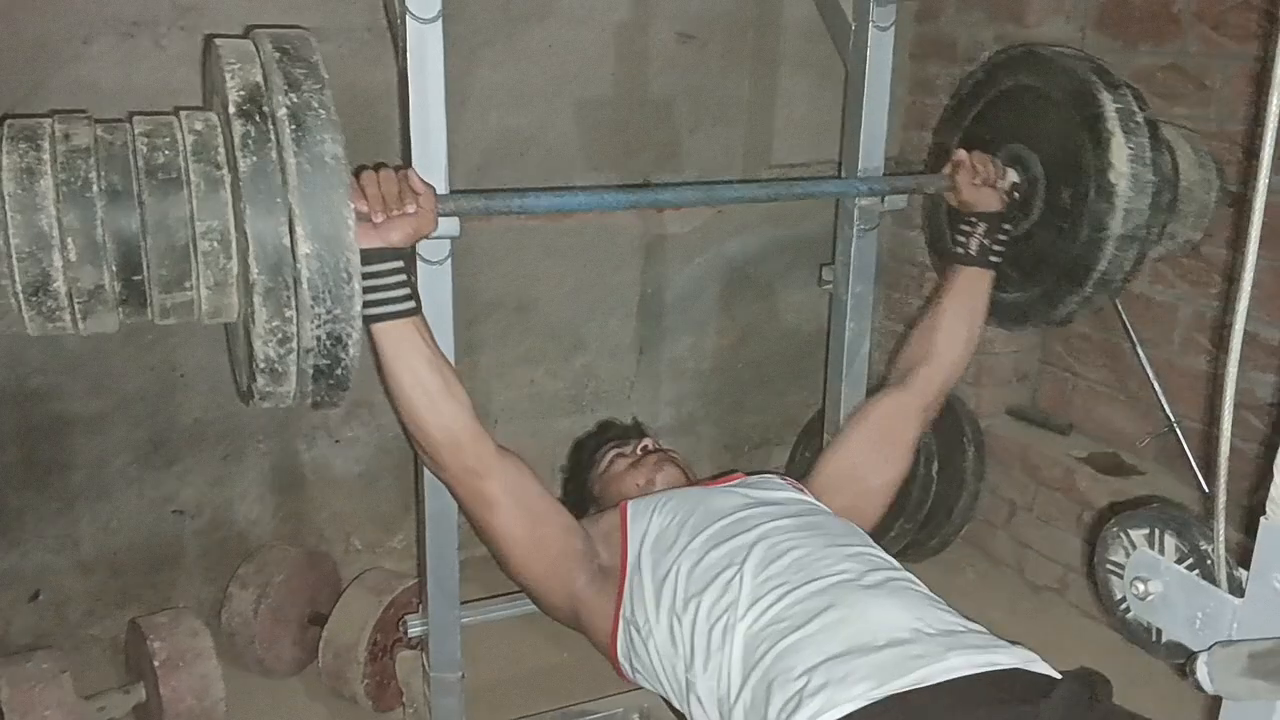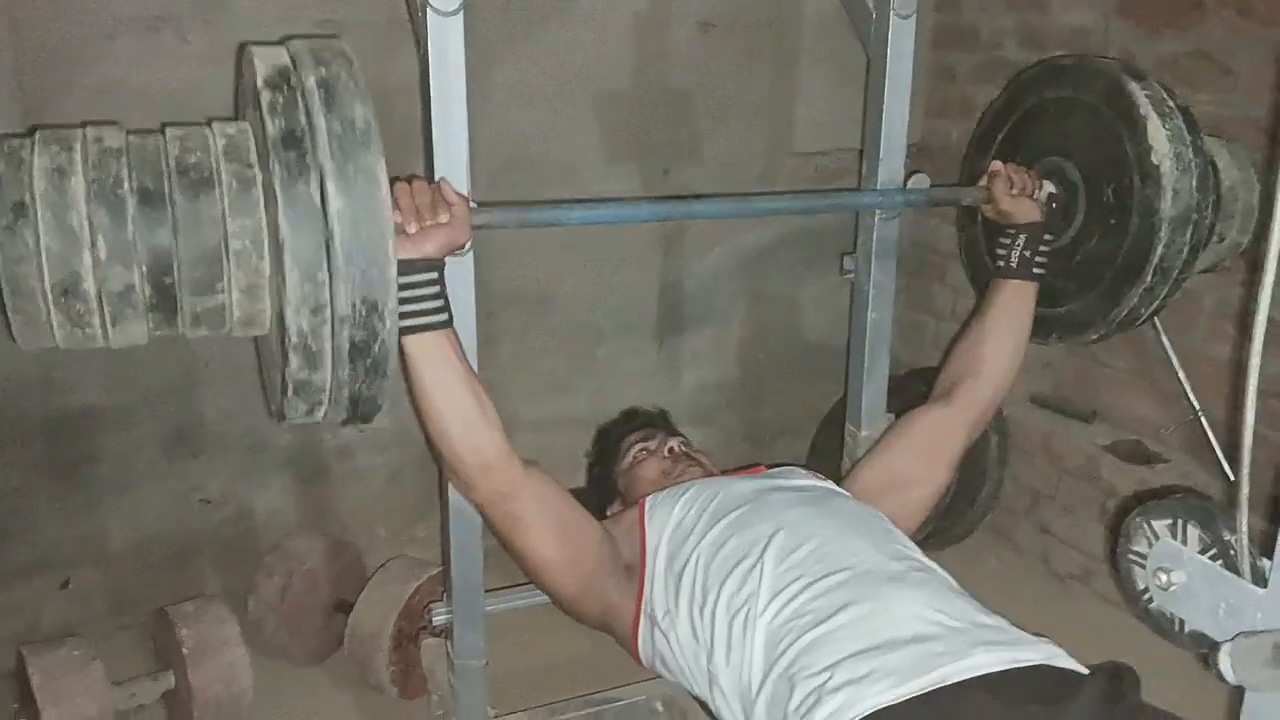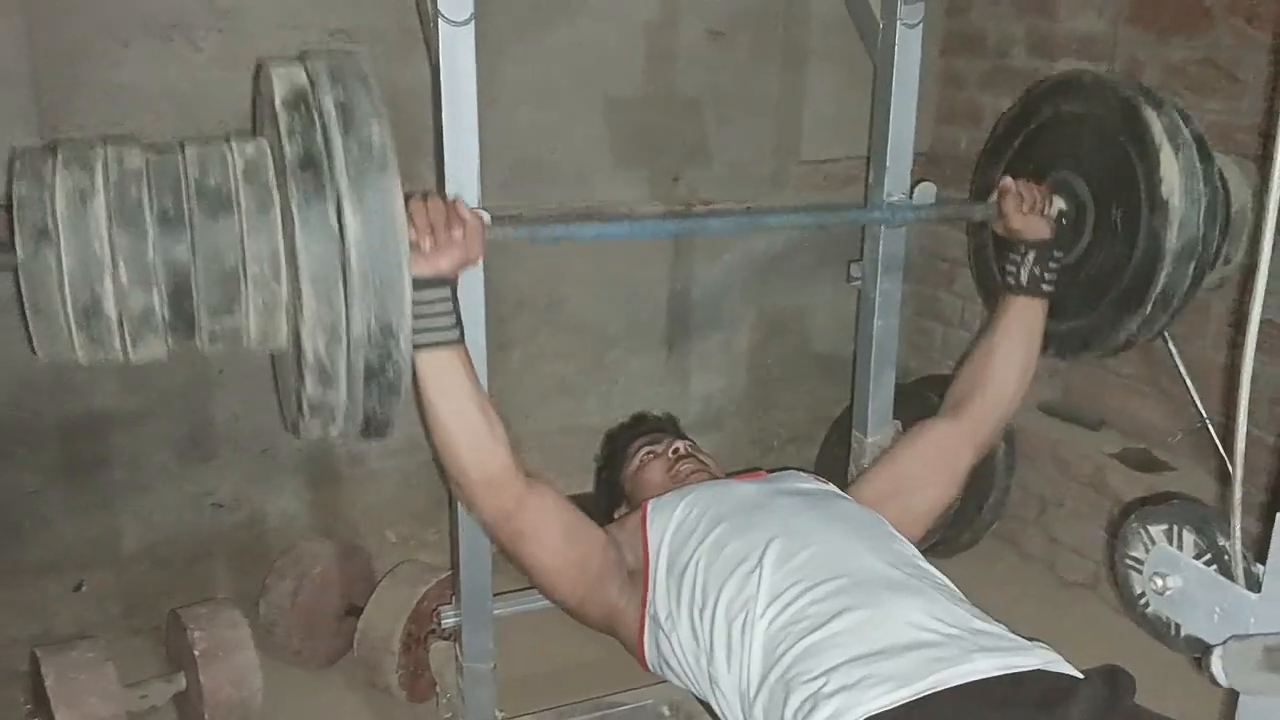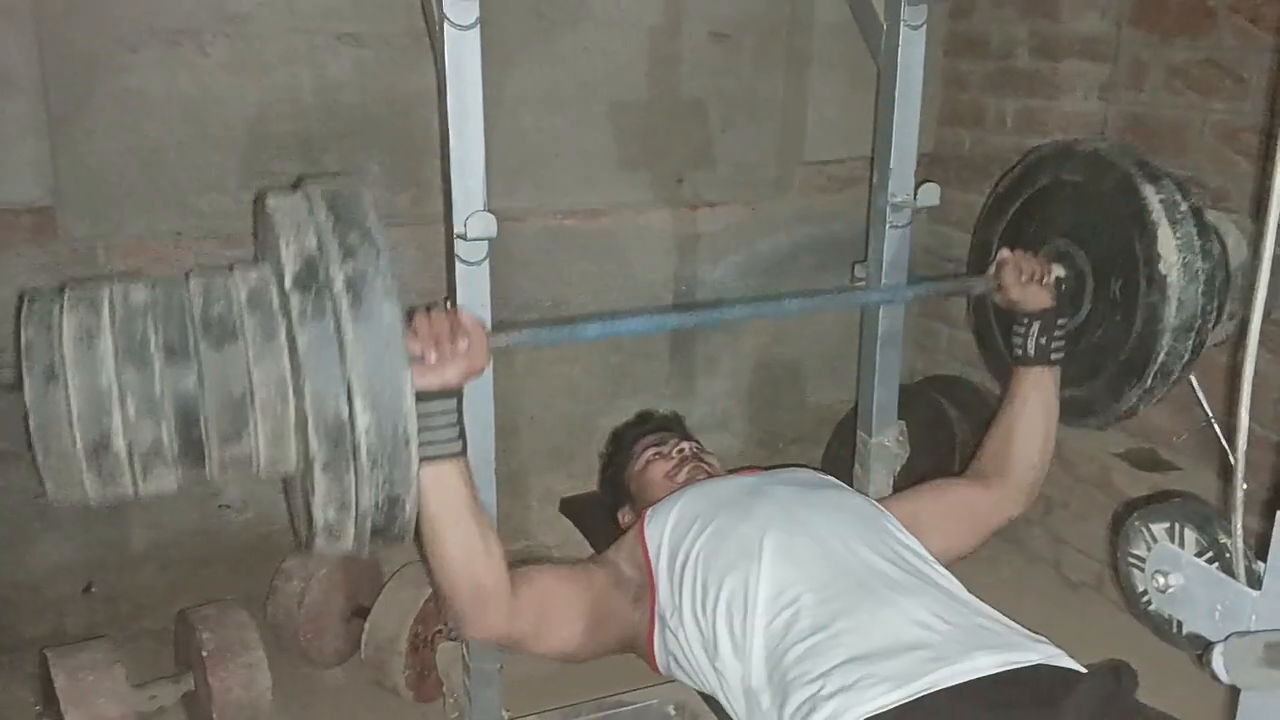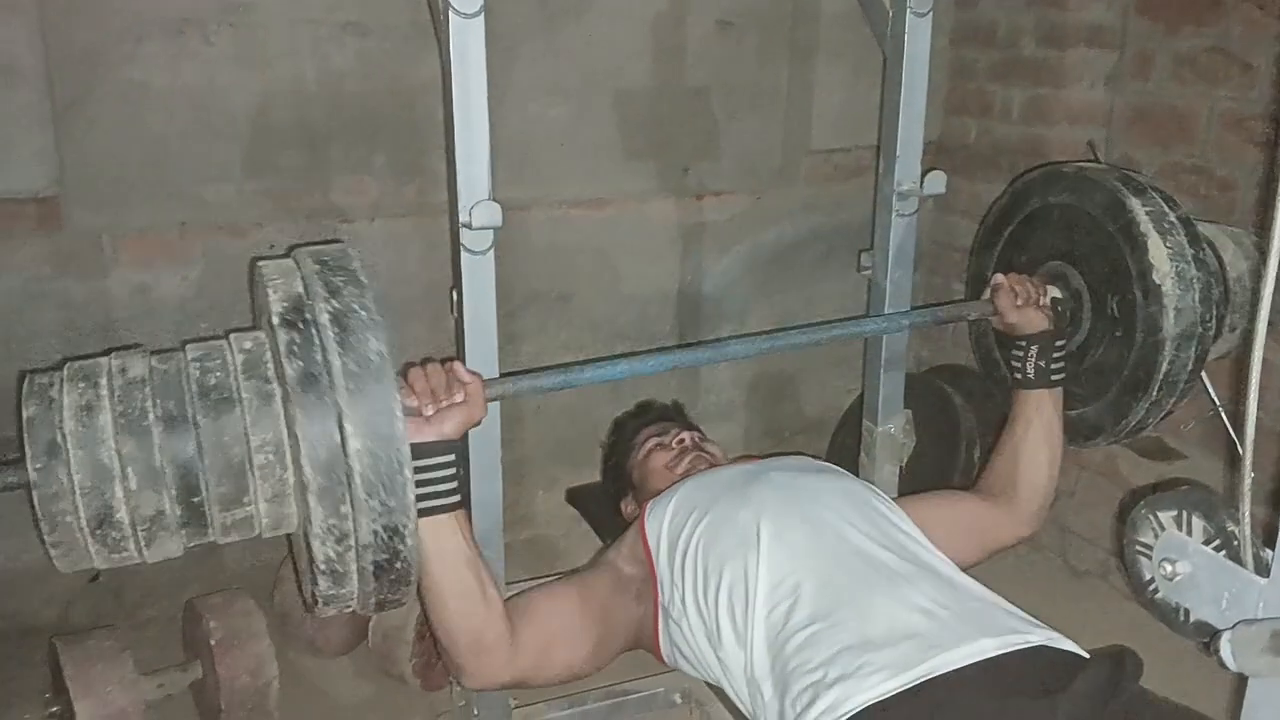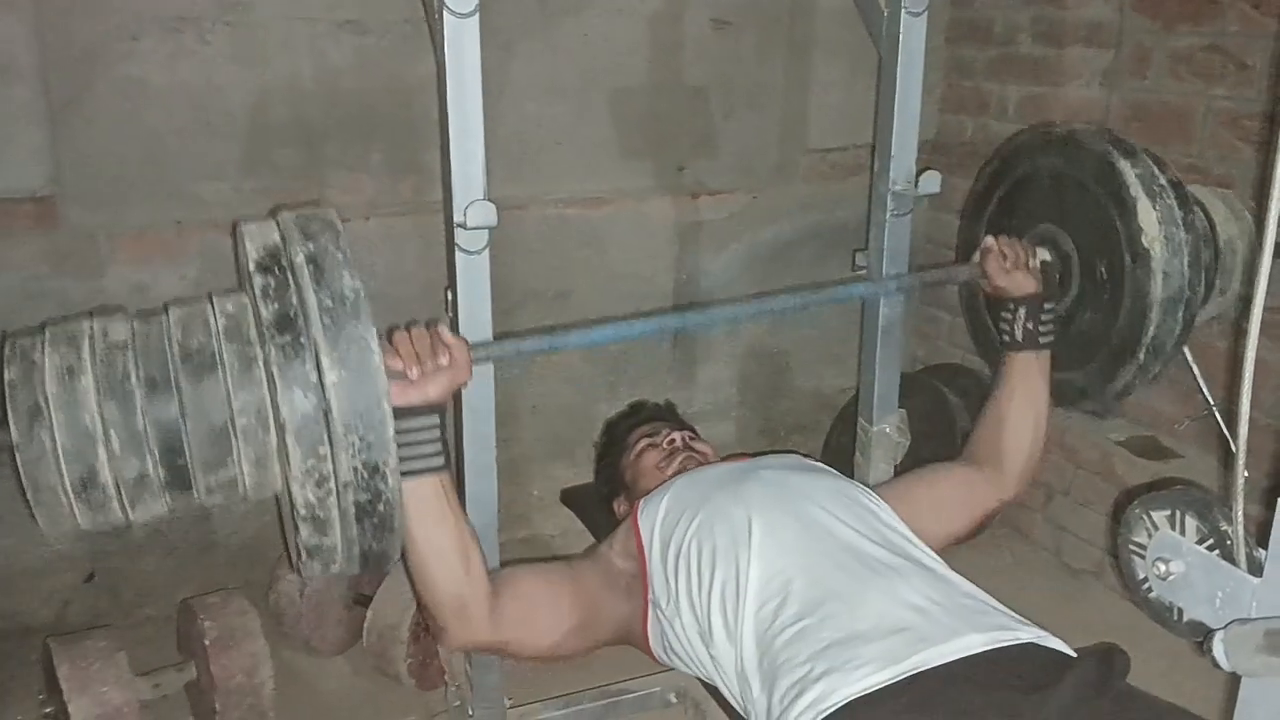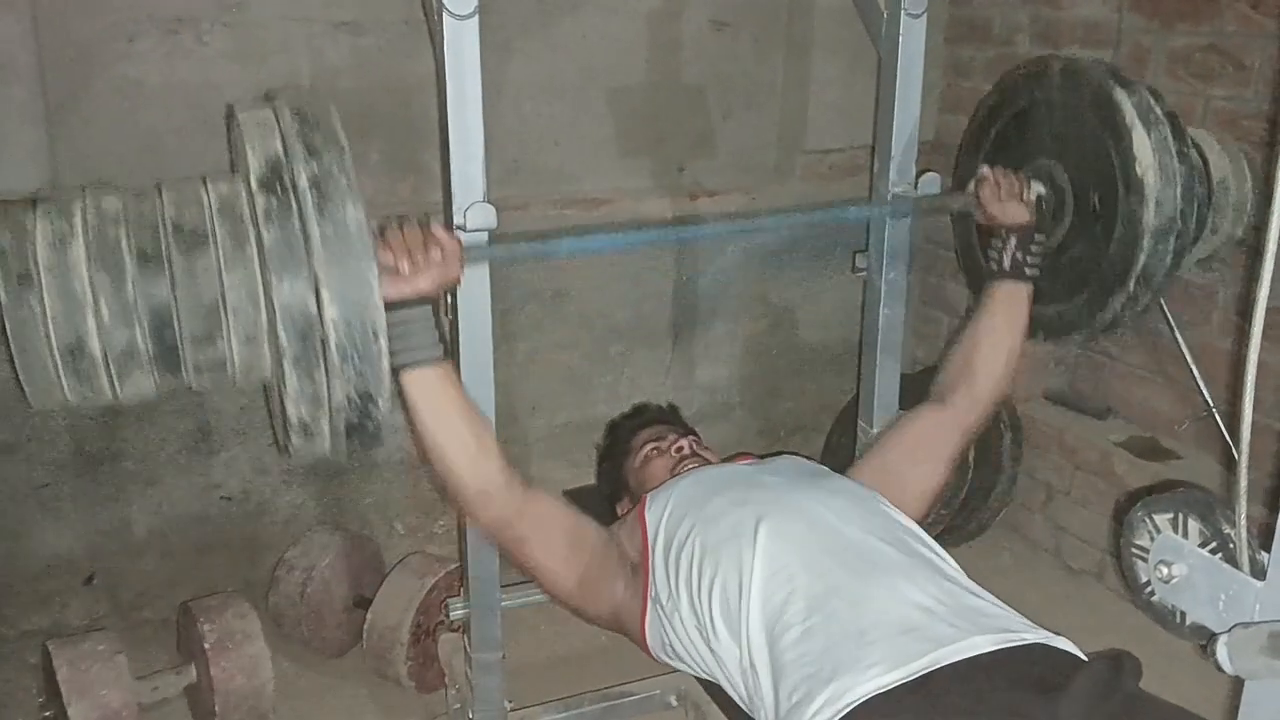
dt=0.4s
person 1, frame 1
left shoulder: (802, 505)
right shoulder: (601, 564)
left elbow: (911, 390)
right elbow: (467, 457)
left wrist: (980, 228)
right wrist: (385, 263)
person 1, frame 2
left shoulder: (831, 500)
right shoulder: (626, 562)
left elbow: (960, 403)
right elbow: (490, 470)
left wrist: (1022, 242)
right wrist: (417, 275)
person 1, frame 3
left shoulder: (832, 506)
right shoulder: (630, 567)
left elbow: (968, 421)
right elbow: (496, 487)
left wrist: (1030, 258)
right wrist: (432, 290)
person 1, frame 4
left shoulder: (840, 501)
right shoulder: (638, 573)
left elbow: (1003, 486)
right elbow: (487, 604)
left wrist: (1035, 327)
right wrist: (436, 403)
person 1, frame 5
left shoulder: (845, 492)
right shoulder: (643, 564)
left elbow: (1013, 508)
right elbow: (488, 652)
left wrist: (1034, 349)
right wrist: (435, 456)
person 1, frame 6
left shoulder: (837, 495)
right shoulder: (633, 562)
left elbow: (996, 472)
right elbow: (471, 614)
left wrist: (1023, 314)
right wrist: (418, 422)
person 1, frame 7
left shoulder: (839, 490)
right shoulder: (632, 563)
left elbow: (960, 400)
right elbow: (491, 492)
left wrist: (1013, 248)
right wrist: (410, 313)
